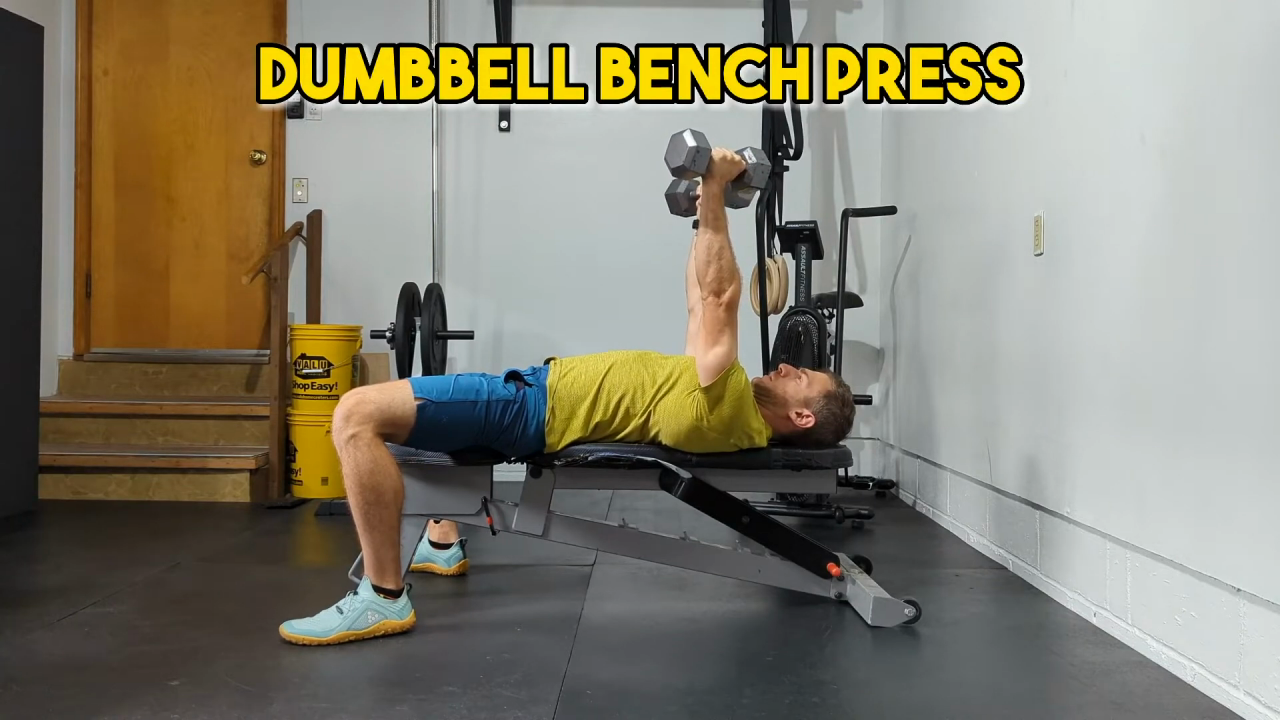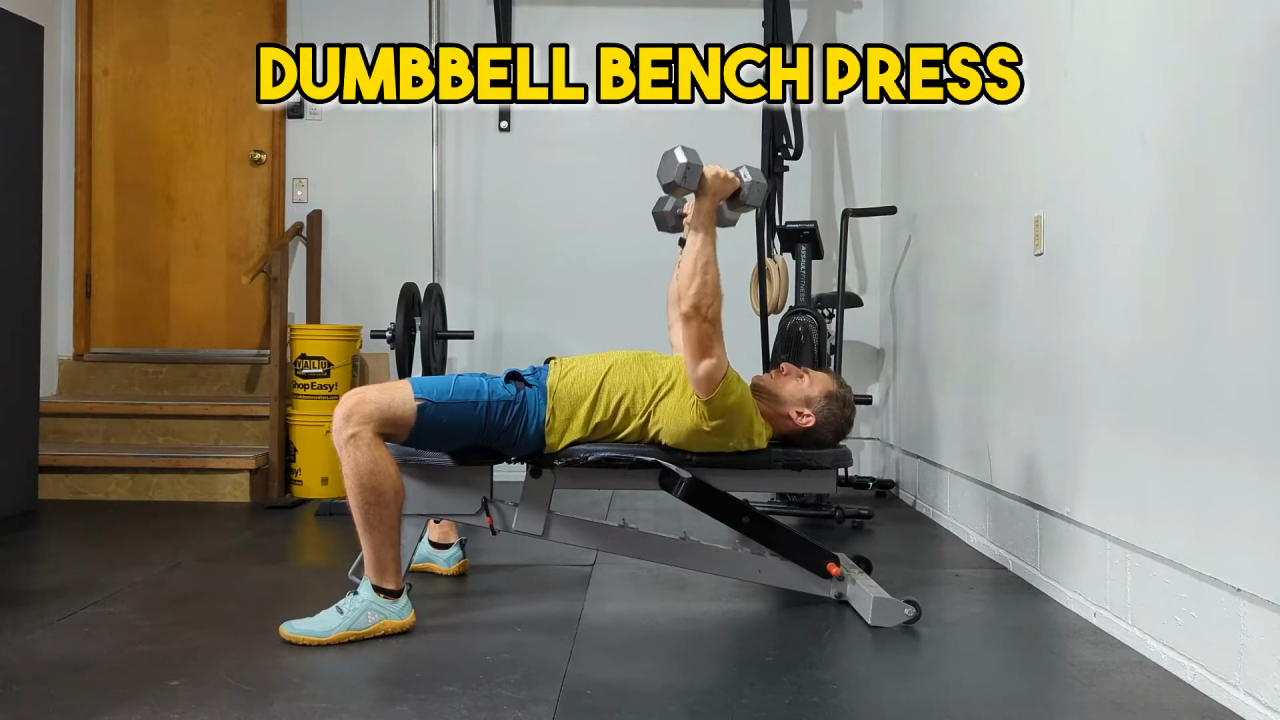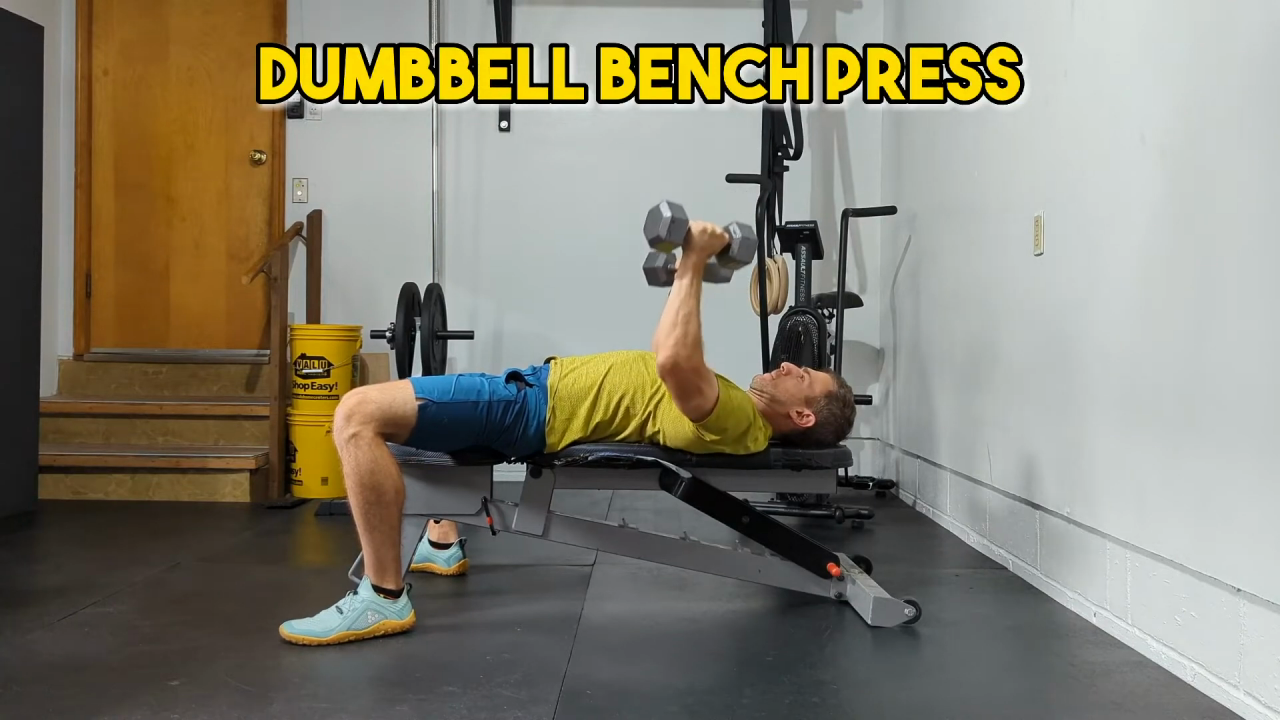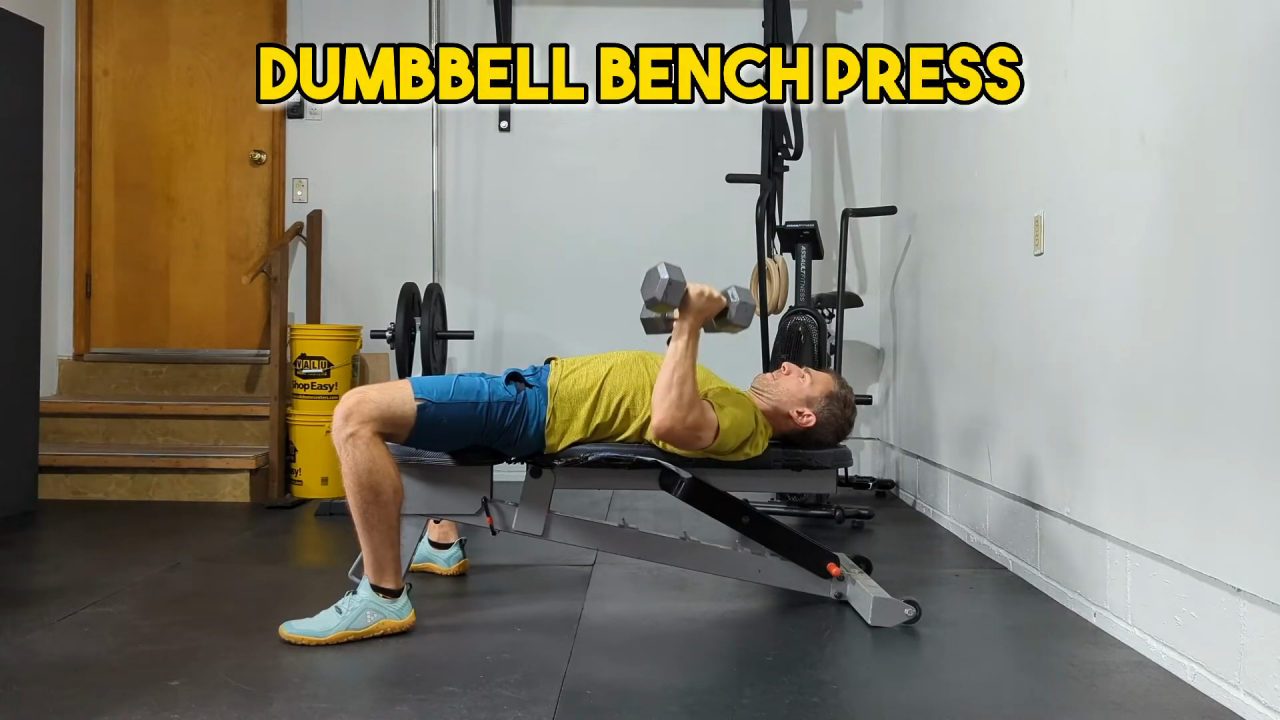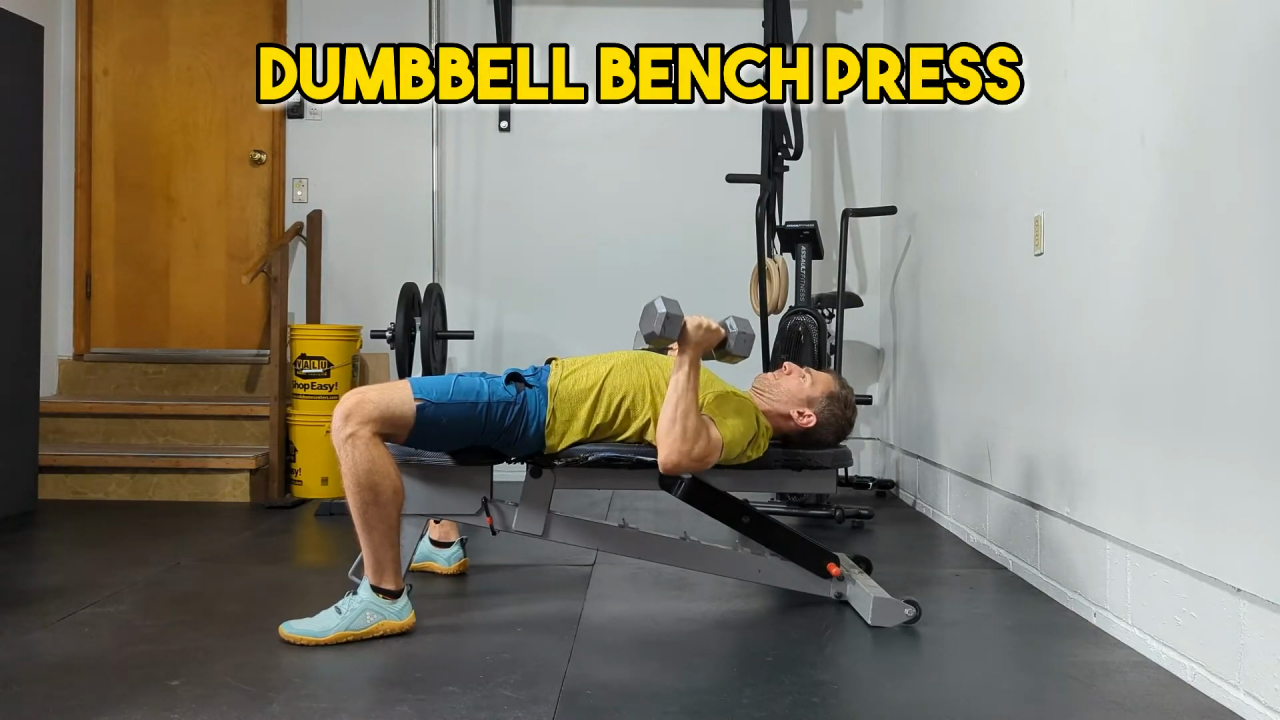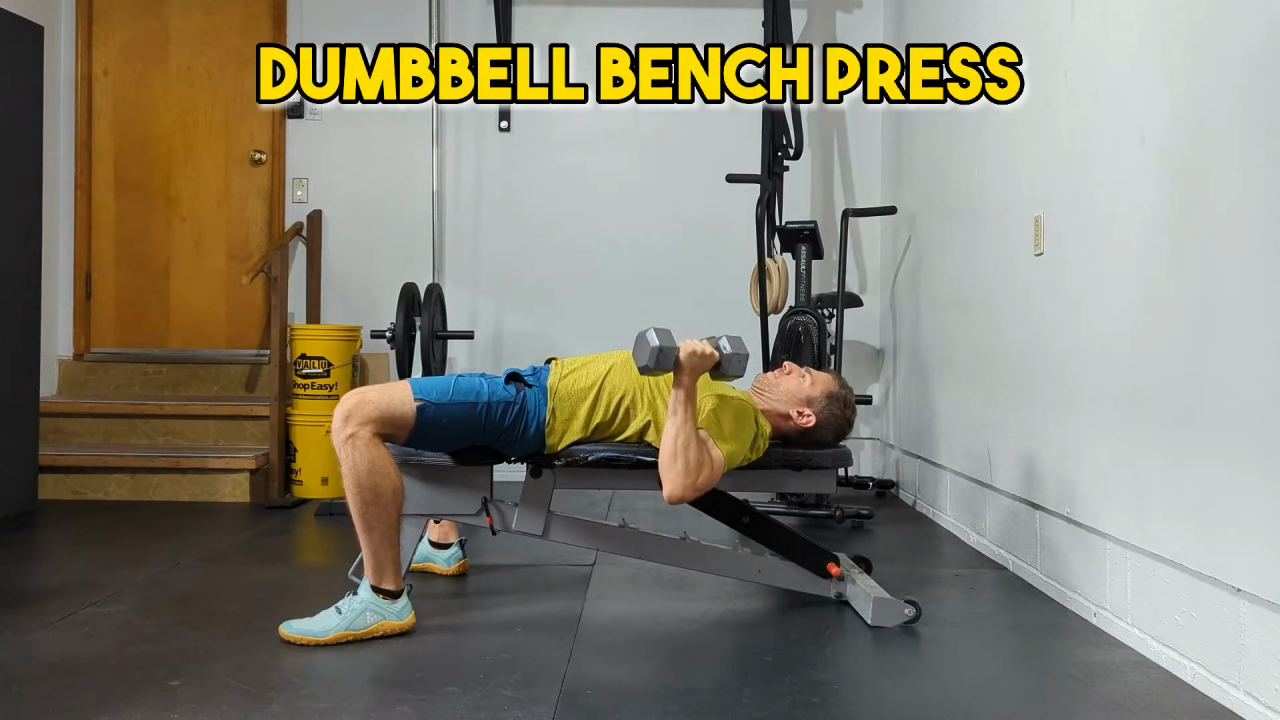
dt=0.3s
person 1, frame 1
left shoulder: (730, 418)
right shoulder: (738, 408)
left elbow: (720, 299)
right elbow: (703, 305)
left wrist: (714, 194)
right wrist: (708, 210)
left hip: (534, 409)
left knee: (358, 415)
right knee: (411, 403)
left ankle: (383, 597)
right ankle: (442, 543)
person 1, frame 2
left shoulder: (730, 418)
right shoulder: (739, 408)
left elbow: (693, 315)
right elbow: (689, 319)
left wrist: (705, 213)
right wrist: (698, 223)
left hip: (533, 408)
right hip: (544, 387)
left knee: (358, 415)
right knee: (415, 399)
left ankle: (383, 598)
right ankle: (441, 544)
person 1, frame 3
left shoulder: (736, 424)
right shoulder: (740, 410)
left elbow: (672, 361)
right elbow: (679, 357)
left wrist: (693, 266)
right wrist: (690, 268)
left hip: (536, 408)
right hip: (546, 385)
left knee: (359, 414)
right knee: (417, 402)
left ankle: (384, 598)
right ankle: (441, 546)
person 1, frame 4
left shoulder: (742, 425)
right shoulder: (738, 409)
left elbow: (668, 423)
left wrist: (690, 325)
right wrist: (687, 324)
left hip: (536, 408)
right hip: (545, 386)
left knee: (358, 414)
right knee: (416, 401)
left ankle: (383, 597)
right ankle: (442, 546)
person 1, frame 5
left shoulder: (743, 424)
right shoulder: (738, 408)
left elbow: (675, 455)
left wrist: (689, 357)
right wrist: (689, 349)
left hip: (537, 407)
left knee: (357, 414)
right knee: (418, 404)
left ankle: (383, 597)
right ankle: (442, 543)
person 1, frame 6
left shoulder: (740, 424)
right shoulder: (737, 407)
left elbow: (679, 486)
left wrist: (684, 383)
right wrist: (690, 374)
left hip: (534, 407)
right hip: (544, 384)
left knee: (358, 415)
right knee: (420, 400)
left ankle: (383, 598)
right ankle: (441, 544)
